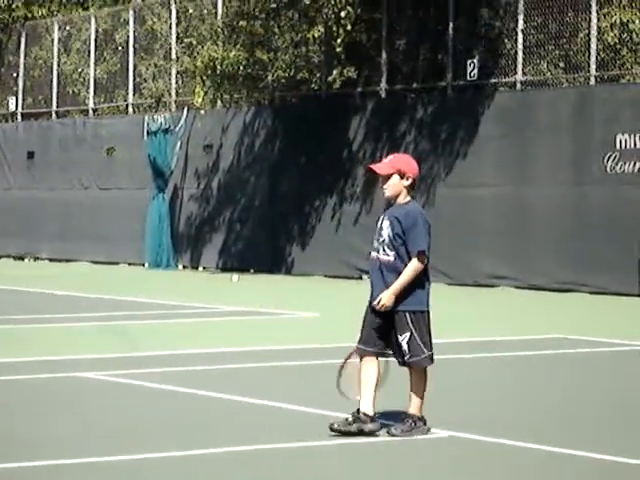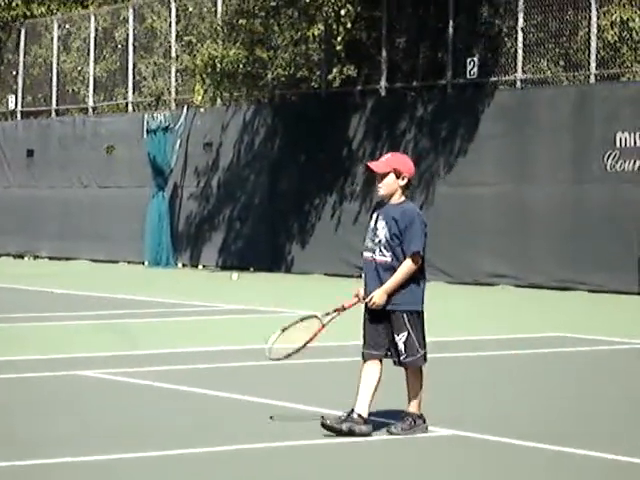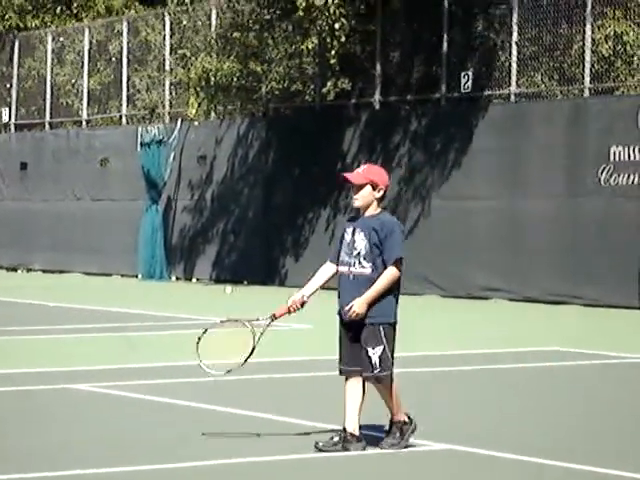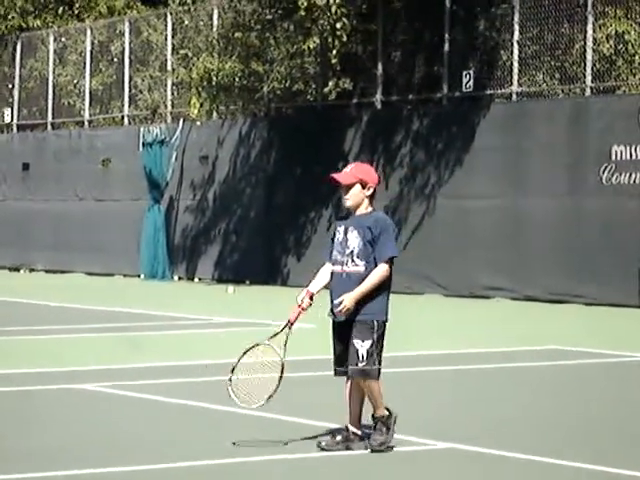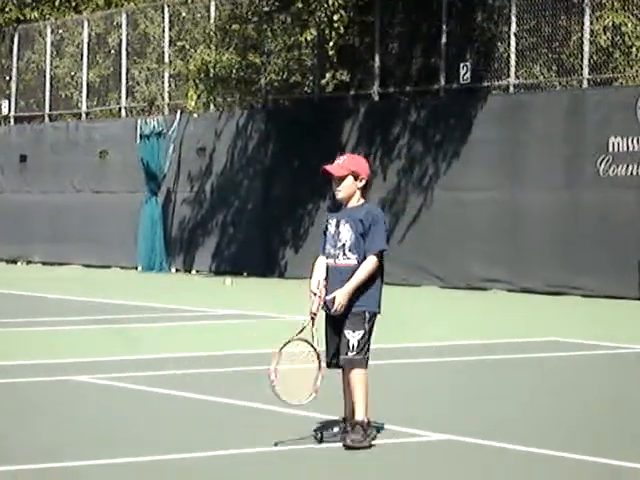
dt=0.2s
person 1, frame 1
left shoulder: (415, 215)
right shoulder: (389, 210)
left elbow: (420, 259)
left wrist: (393, 292)
left hip: (408, 301)
right hip: (382, 298)
left knee: (414, 359)
right knee: (368, 352)
left ankle: (416, 418)
right ankle: (366, 415)
person 1, frame 2
left shoulder: (410, 215)
right shoulder: (379, 209)
left elbow: (413, 260)
left wrist: (385, 291)
right wrist: (367, 285)
left hip: (403, 300)
right hip: (376, 299)
left knee: (409, 359)
right knee: (372, 355)
left ankle: (415, 416)
right ankle: (359, 417)
person 1, frame 3
left shoulder: (389, 226)
right shoulder: (350, 224)
left elbow: (394, 269)
right elbow: (333, 263)
left wrist: (366, 299)
right wrist: (305, 291)
left hip: (377, 314)
right hip: (349, 312)
left knee: (379, 372)
right knee: (353, 372)
left ankle: (401, 421)
right ankle: (351, 433)
person 1, frame 4
left shoulder: (380, 223)
right shoulder: (341, 223)
left elbow: (384, 267)
right elbow: (330, 263)
left wrist: (355, 295)
right wrist: (312, 288)
left hip: (368, 311)
right hip: (342, 310)
left knee: (363, 369)
right knee: (350, 371)
left ankle: (383, 416)
right ankle: (353, 431)
person 1, frame 5
left shoulder: (372, 215)
right shoulder: (333, 214)
left elbow: (373, 259)
right elbow: (323, 254)
left wrist: (347, 290)
right wrist: (316, 280)
left hip: (361, 302)
right hip: (336, 303)
left knee: (354, 360)
right knee: (343, 362)
left ankle: (363, 423)
right ankle: (351, 420)
